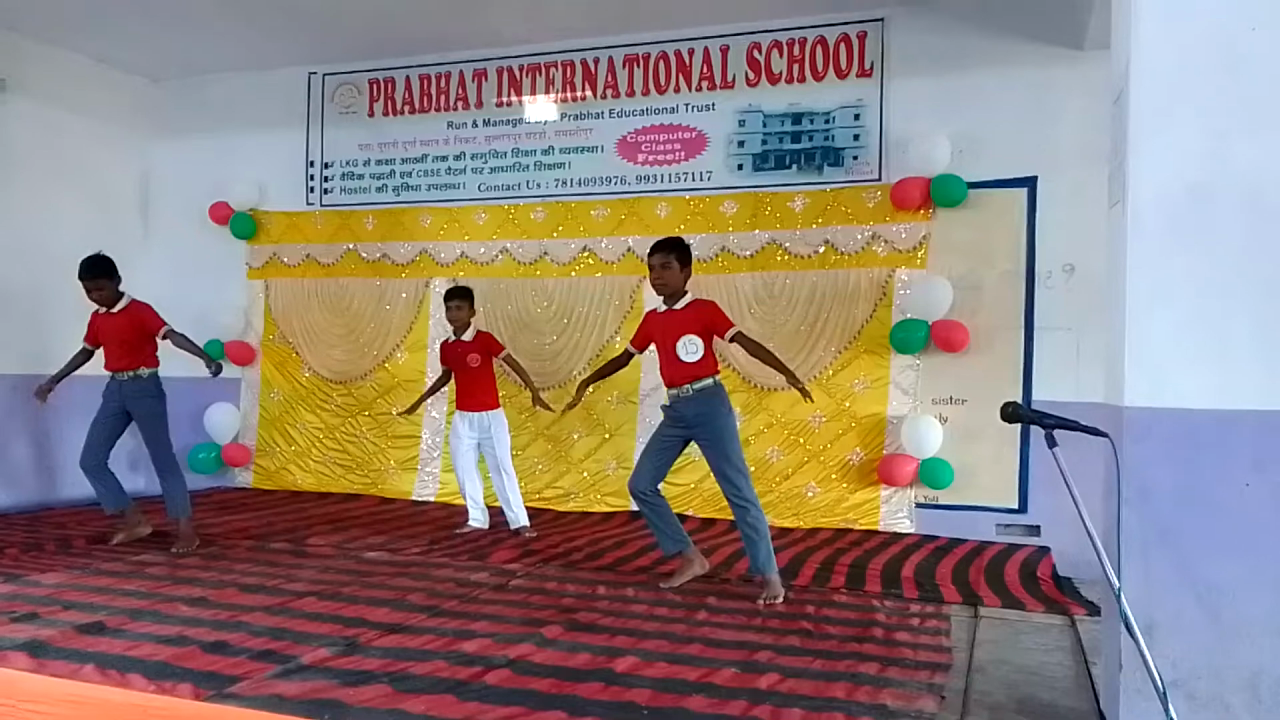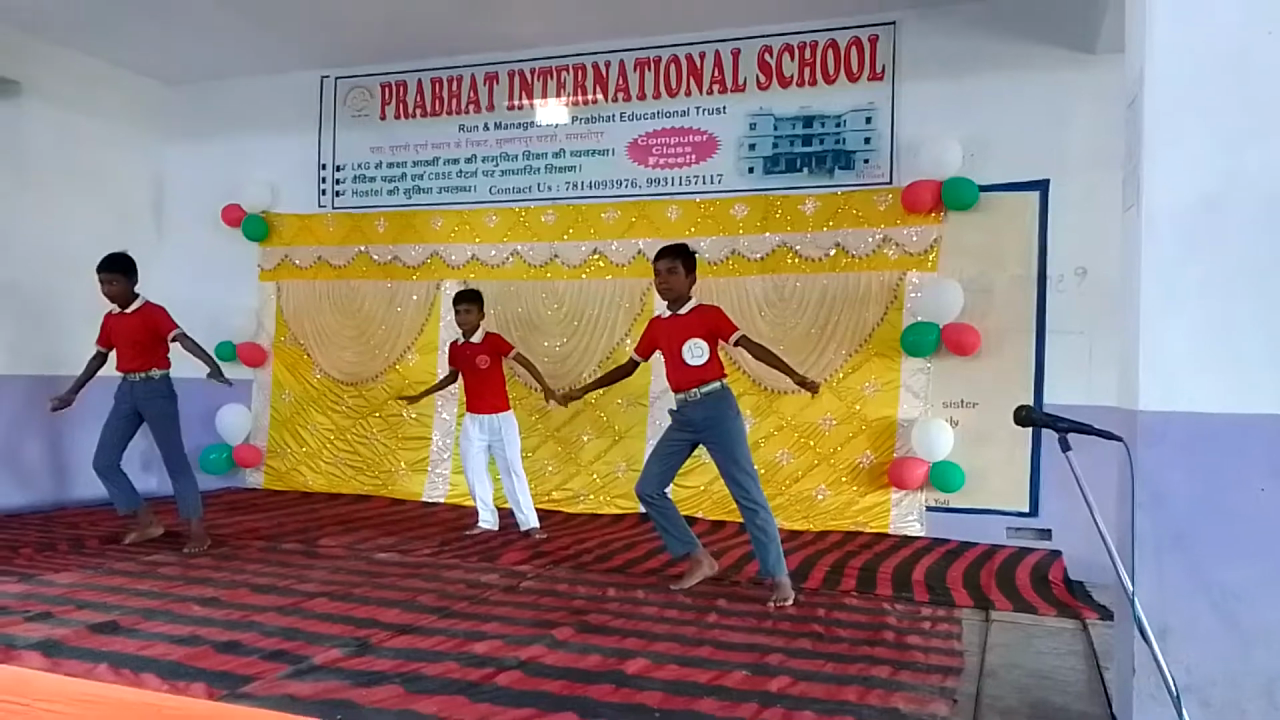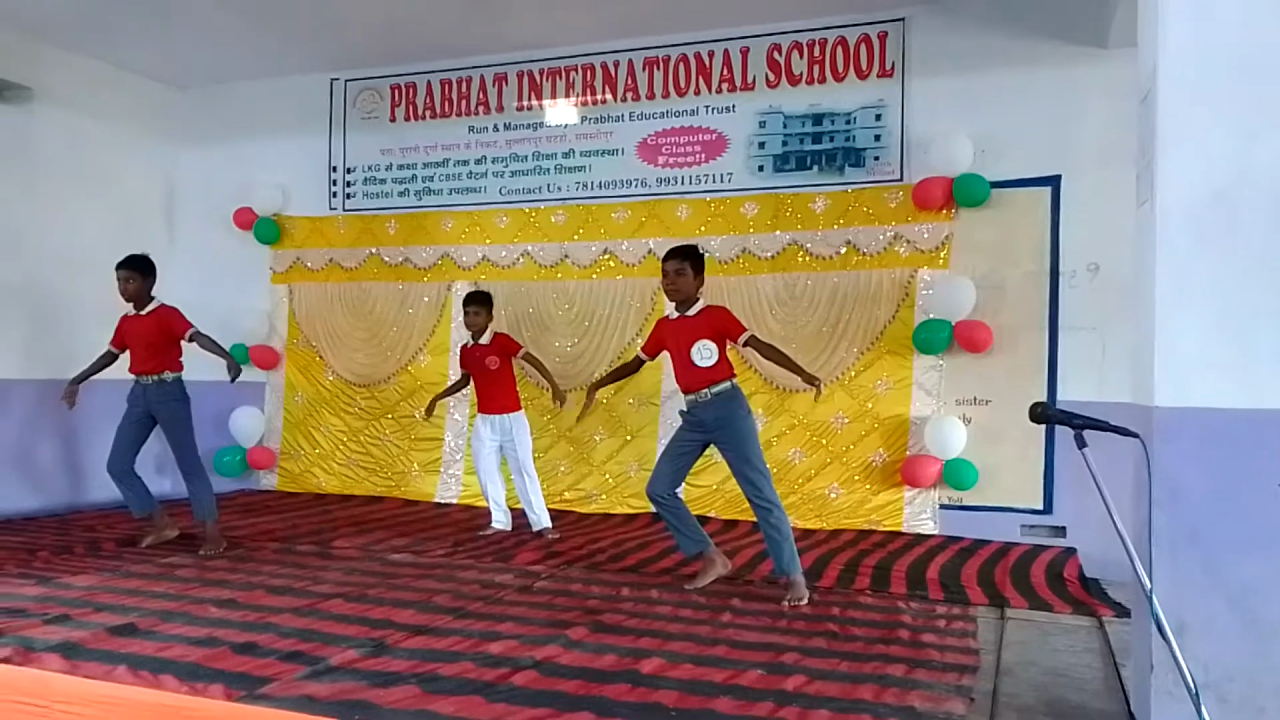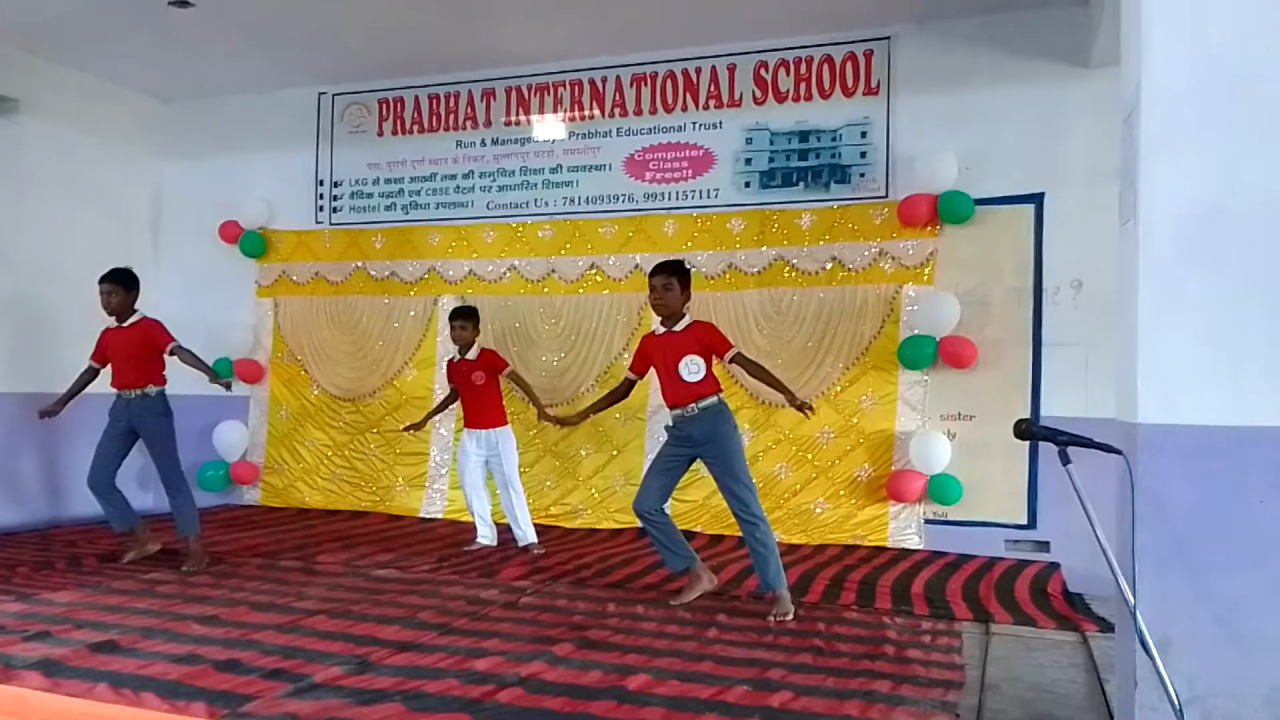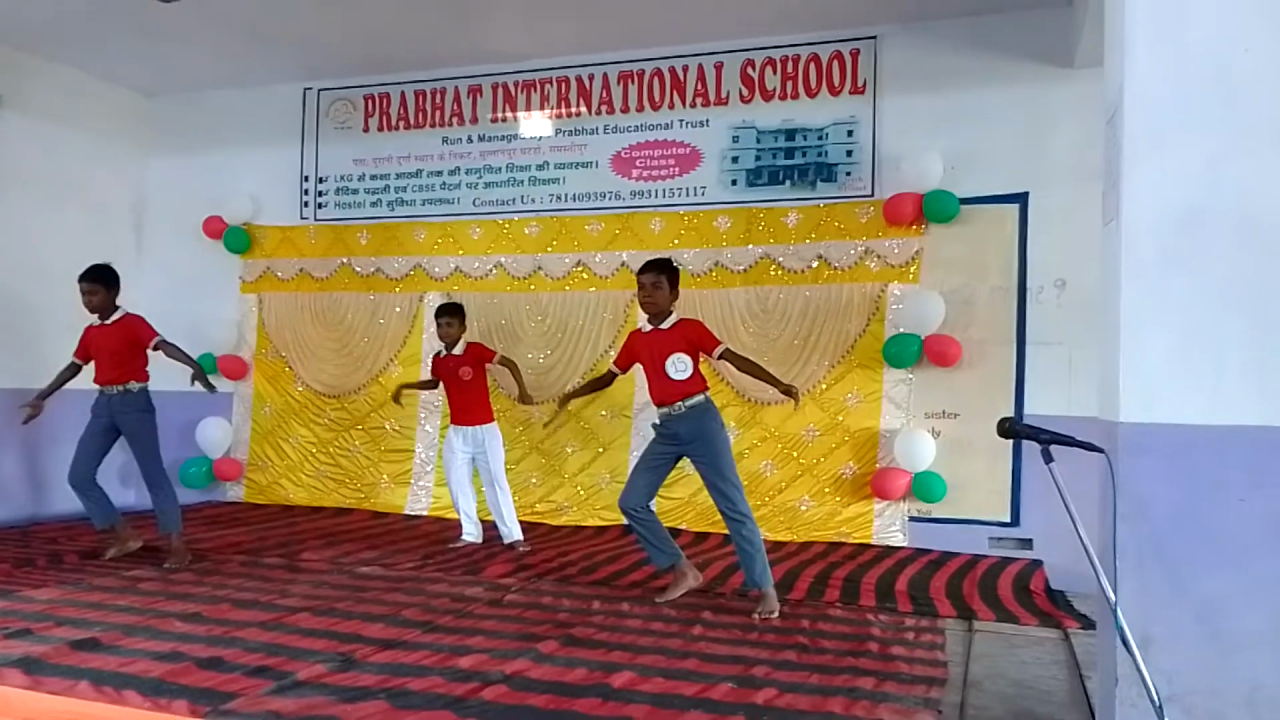
dt=0.4s
person 1, frame 1
left shoulder: (705, 310)
right shoulder: (651, 319)
left elbow: (747, 343)
right elbow: (624, 357)
left wrist: (789, 375)
right wrist: (585, 383)
left hip: (709, 404)
right hip: (675, 410)
left knee: (738, 491)
right knee: (640, 484)
left ankle: (770, 576)
right ankle: (690, 558)
person 1, frame 2
left shoulder: (709, 314)
right shoulder: (656, 326)
left elbow: (750, 346)
right elbow: (628, 367)
left wrist: (795, 376)
right wrist: (584, 390)
left hip: (717, 407)
right hip: (683, 415)
left knee: (747, 494)
right knee: (648, 488)
left ankle: (780, 578)
right ankle: (699, 560)
person 1, frame 3
left shoulder: (717, 315)
right shoulder: (663, 327)
left elbow: (759, 346)
right elbow: (635, 364)
left wrist: (803, 374)
right wrist: (595, 386)
left hip: (728, 407)
right hip: (693, 415)
left knee: (760, 493)
right knee: (659, 489)
left ankle: (794, 577)
right ankle: (712, 559)
person 1, frame 4
left shoulder: (703, 331)
right shoulder: (649, 343)
left elbow: (745, 363)
right elbow: (624, 388)
left wrist: (788, 394)
right wrist: (582, 415)
left hip: (714, 423)
right hip: (679, 431)
left knee: (747, 509)
right knee: (645, 504)
left ankle: (780, 591)
right ankle: (697, 574)
person 1, frame 5
left shoulder: (691, 328)
right shoulder: (635, 339)
left elbow: (734, 358)
right elbow: (608, 377)
left wrist: (779, 384)
right wrist: (571, 396)
left hip: (701, 420)
right hip: (666, 428)
left knee: (733, 506)
right knee: (631, 502)
left ankle: (766, 589)
right ankle: (683, 571)
person 2, frame 1
left shoulder: (140, 311)
right shoulder: (96, 318)
left elbow: (172, 335)
right elbow: (86, 352)
left wrist: (206, 357)
right wrist: (53, 381)
left hip: (144, 388)
right hip: (114, 390)
left knee: (163, 459)
right knee: (91, 460)
left ankle: (186, 528)
right ankle: (134, 520)
person 2, frame 2
left shoulder: (153, 313)
right shoulder: (109, 319)
left elbow: (182, 339)
right elbow: (100, 356)
left wrist: (213, 366)
right wrist: (72, 392)
left hip: (156, 390)
right hip: (126, 391)
left knee: (174, 460)
right knee: (104, 461)
left ankle: (197, 529)
right ankle: (146, 521)
person 2, frame 3
left shoulder: (167, 315)
right shoulder: (125, 321)
left elbow: (197, 337)
right elbow: (110, 355)
left wrist: (228, 358)
right wrist: (76, 381)
left hip: (168, 392)
right hip: (139, 394)
left knee: (189, 463)
right knee: (118, 465)
left ankle: (212, 531)
right ankle: (162, 524)
person 2, frame 4
left shoulder: (150, 327)
right shoulder: (107, 335)
left elbow: (179, 351)
right elbow: (91, 371)
left wrist: (212, 374)
right wrist: (61, 403)
left hip: (151, 406)
right hip: (121, 408)
left knee: (172, 477)
right knee: (99, 479)
left ankle: (195, 547)
right ankle: (143, 538)
person 2, frame 5
left shoulder: (133, 323)
right shoulder: (90, 332)
left elbow: (163, 346)
right elbow: (74, 367)
left wrist: (195, 366)
right wrist: (41, 398)
left hip: (133, 402)
right hip: (103, 404)
left knee: (153, 474)
right knee: (79, 475)
left ankle: (178, 544)
right ankle: (124, 535)
person 3, frame 1
left shoulder: (484, 339)
right shoulder: (446, 346)
left elbow: (512, 363)
left wrist: (535, 393)
right wrist: (419, 402)
left hip: (491, 416)
right hip: (463, 419)
left knee: (502, 469)
right knee: (464, 470)
left ankle: (520, 521)
right ankle: (477, 519)
person 3, frame 2
left shoulder: (493, 340)
right shoulder: (455, 348)
left elbow: (523, 361)
right elbow: (452, 377)
left wrist: (545, 388)
right wrist: (421, 395)
left hip: (501, 418)
right hip: (473, 420)
left knee: (512, 470)
right knee: (474, 472)
left ankle: (529, 523)
right ankle: (487, 520)
person 3, frame 3
left shoulder: (502, 341)
right shoulder: (465, 350)
left elbow: (533, 361)
left wrist: (555, 387)
right wrist: (436, 398)
left hip: (512, 418)
right hip: (484, 422)
left knee: (524, 470)
right knee: (486, 472)
left ankle: (542, 523)
right ankle: (499, 521)
person 3, frame 4
left shoulder: (489, 357)
right shoulder: (452, 365)
left elbow: (517, 379)
left wrist: (540, 407)
right wrist: (425, 419)
left hip: (498, 433)
right hip: (470, 436)
left knee: (510, 485)
right knee: (472, 487)
left ankle: (528, 538)
right ankle: (485, 536)
person 3, frame 5
left shoulder: (475, 350)
right shoulder: (438, 360)
left elbow: (510, 363)
right elbow: (433, 383)
left wrist: (522, 389)
right wrist: (405, 386)
left hip: (485, 430)
right hip: (456, 433)
left knee: (496, 482)
right knee: (458, 484)
left ankle: (513, 536)
right ankle: (470, 533)
